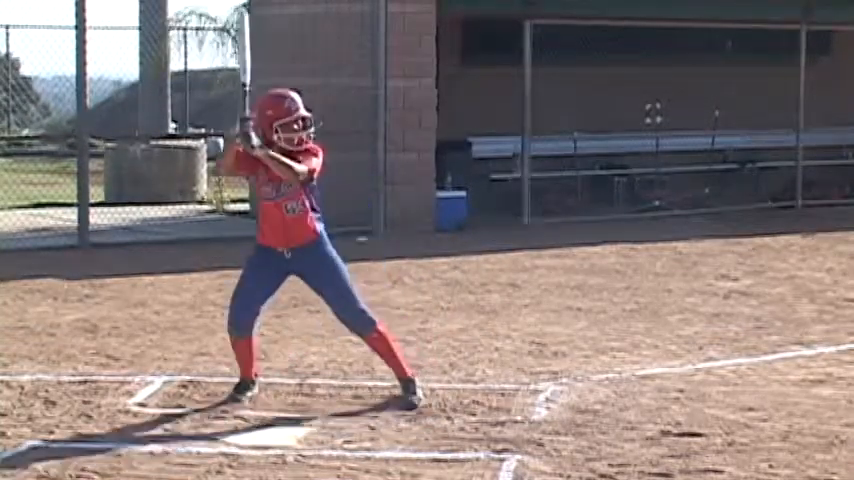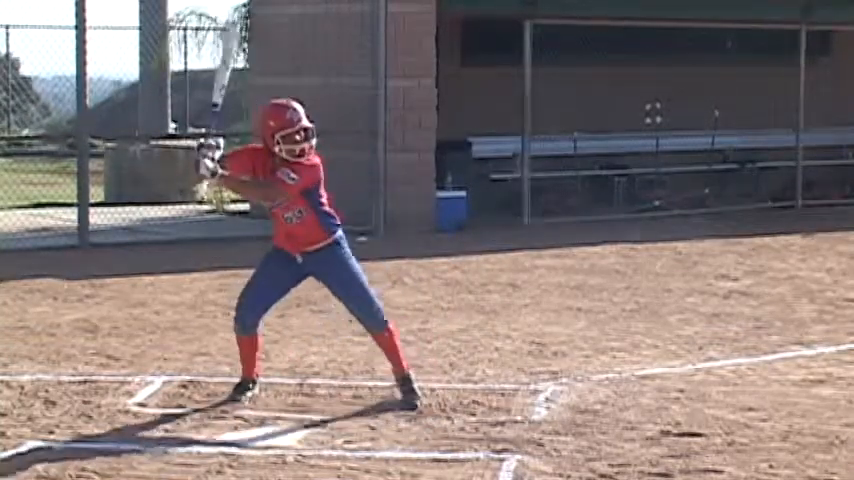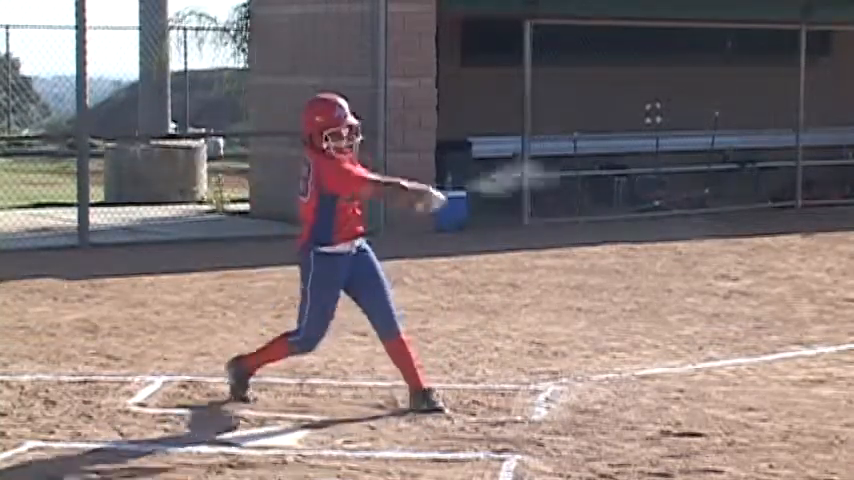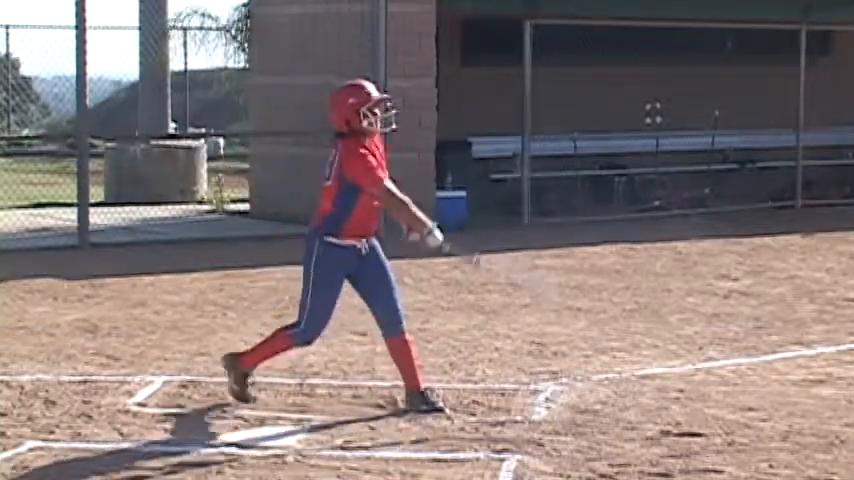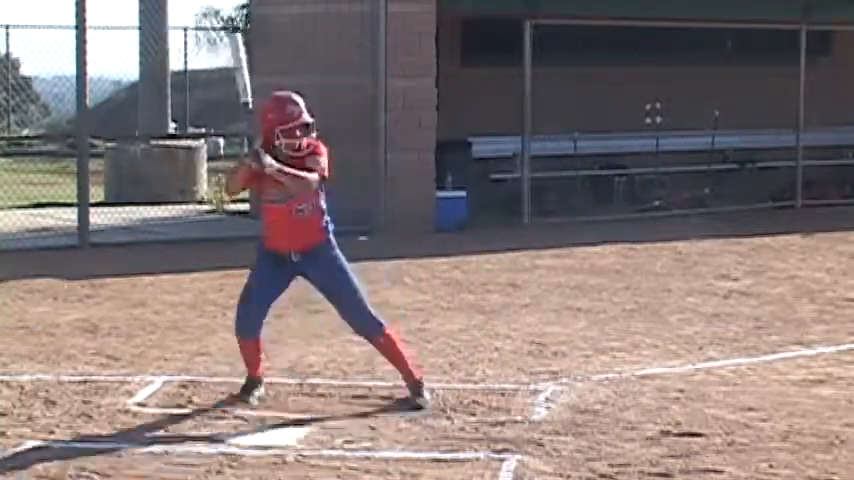
dt=0.5s
person 1, frame 1
left shoulder: (311, 153)
right shoulder: (257, 154)
left elbow: (297, 175)
right elbow: (223, 169)
left wrist: (260, 151)
right wrist: (237, 146)
left hip: (311, 247)
right hip: (270, 250)
left knee: (355, 314)
right knee: (240, 315)
left ankle: (406, 378)
right ankle: (248, 378)
person 1, frame 2
left shoulder: (309, 165)
right shoulder: (259, 157)
left elbow: (263, 193)
right elbow: (219, 164)
left wrist: (218, 176)
right wrist: (210, 155)
left hip: (327, 249)
right hip: (286, 252)
left knee: (371, 312)
right knee: (246, 313)
left ankle: (403, 377)
right ankle: (249, 379)
person 1, frame 3
left shoulder: (331, 154)
right shoulder: (329, 166)
left elbow: (372, 181)
right elbow: (376, 188)
left wrist: (415, 191)
right wrist: (416, 190)
left hip: (353, 250)
right hip: (323, 256)
left knee: (386, 319)
right knee: (307, 338)
left ankle: (419, 390)
right ankle: (244, 366)
person 1, frame 4
left shoulder: (372, 144)
right shoulder: (354, 153)
left elbow: (384, 189)
right elbow: (390, 197)
left wrist: (411, 224)
right wrist: (427, 227)
left hip: (363, 245)
right hip: (330, 247)
left knee: (392, 316)
right knee: (308, 329)
left ankle: (415, 391)
right ankle: (241, 363)
person 1, frame 5
left shoulder: (315, 150)
right shoulder: (261, 155)
left elbow: (311, 183)
right elbow: (233, 187)
left wrist: (275, 169)
right wrist: (244, 170)
left hip: (318, 249)
right hip: (274, 254)
left knee: (362, 317)
right knee: (247, 318)
left ankle: (414, 380)
right ankle: (255, 379)
